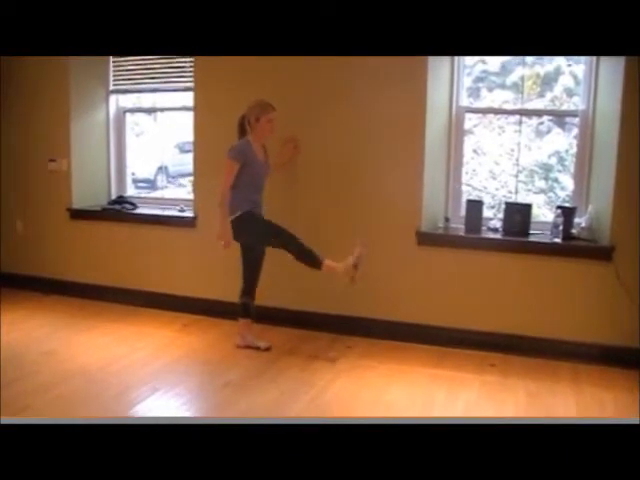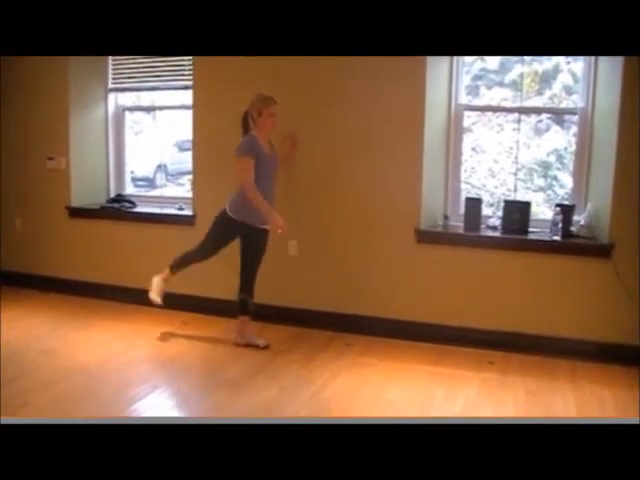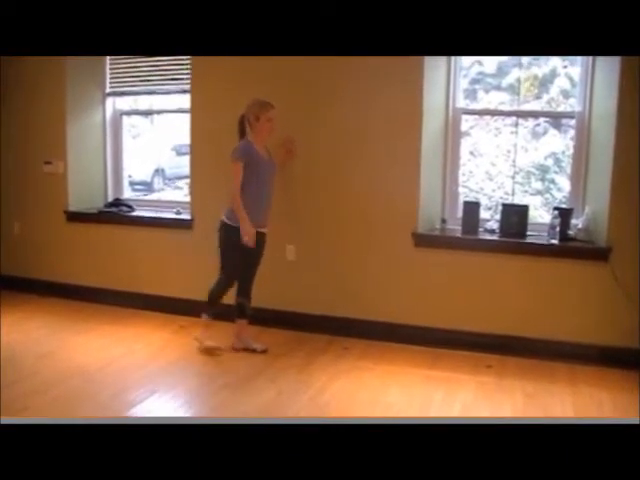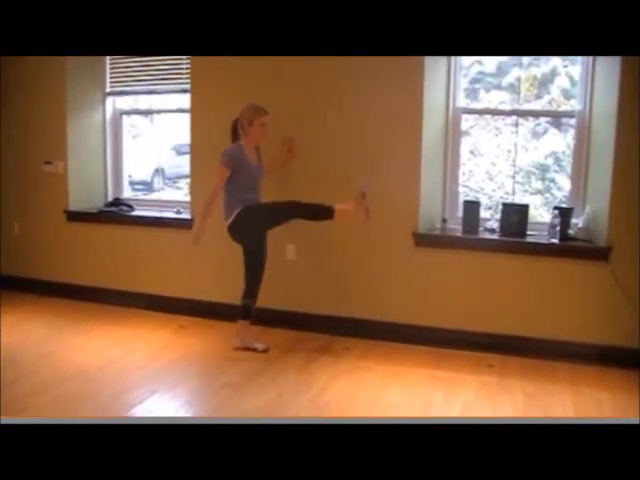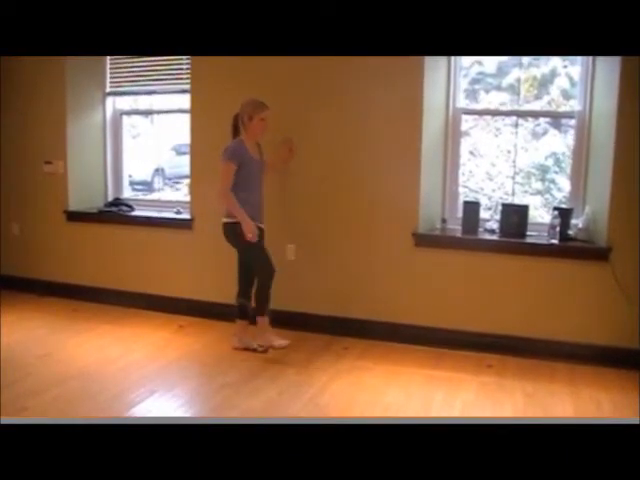
dt=0.4s
person 1, frame 1
left shoulder: (262, 149)
right shoulder: (240, 149)
right elbow: (225, 189)
left wrist: (285, 157)
right wrist: (225, 225)
left hip: (253, 220)
right hip: (240, 218)
left knee: (252, 278)
right knee: (288, 241)
left ankle: (245, 335)
right ankle: (339, 268)
person 1, frame 2
left shoulder: (270, 146)
right shoulder: (248, 146)
right elbow: (247, 186)
left wrist: (284, 154)
right wrist: (271, 214)
left hip: (259, 223)
right hip: (236, 215)
left knee: (249, 277)
right knee: (203, 252)
left ankle: (243, 332)
right ankle: (162, 279)
person 1, frame 3
left shoulder: (266, 150)
right shoulder: (242, 149)
right elbow: (234, 190)
left wrist: (283, 159)
right wrist: (245, 223)
left hip: (258, 227)
right hip: (236, 225)
left knee: (246, 280)
right knee: (228, 277)
left ankle: (241, 336)
right ankle: (204, 330)
person 1, frame 4
left shoulder: (256, 152)
right shoulder: (232, 154)
right elbow: (215, 191)
left wrist: (282, 159)
right wrist: (201, 224)
left hip: (252, 222)
right hip: (241, 219)
left knee: (254, 279)
right knee: (292, 208)
left ankle: (243, 336)
right ankle: (352, 208)
person 1, frame 5
left shoulder: (257, 148)
right shoulder: (234, 149)
right elbow: (224, 191)
left wrist: (280, 158)
right wrist: (244, 220)
left hip: (253, 223)
right hip: (237, 224)
left knee: (248, 276)
right knee: (265, 269)
left ankle: (241, 335)
right ankle: (264, 331)
